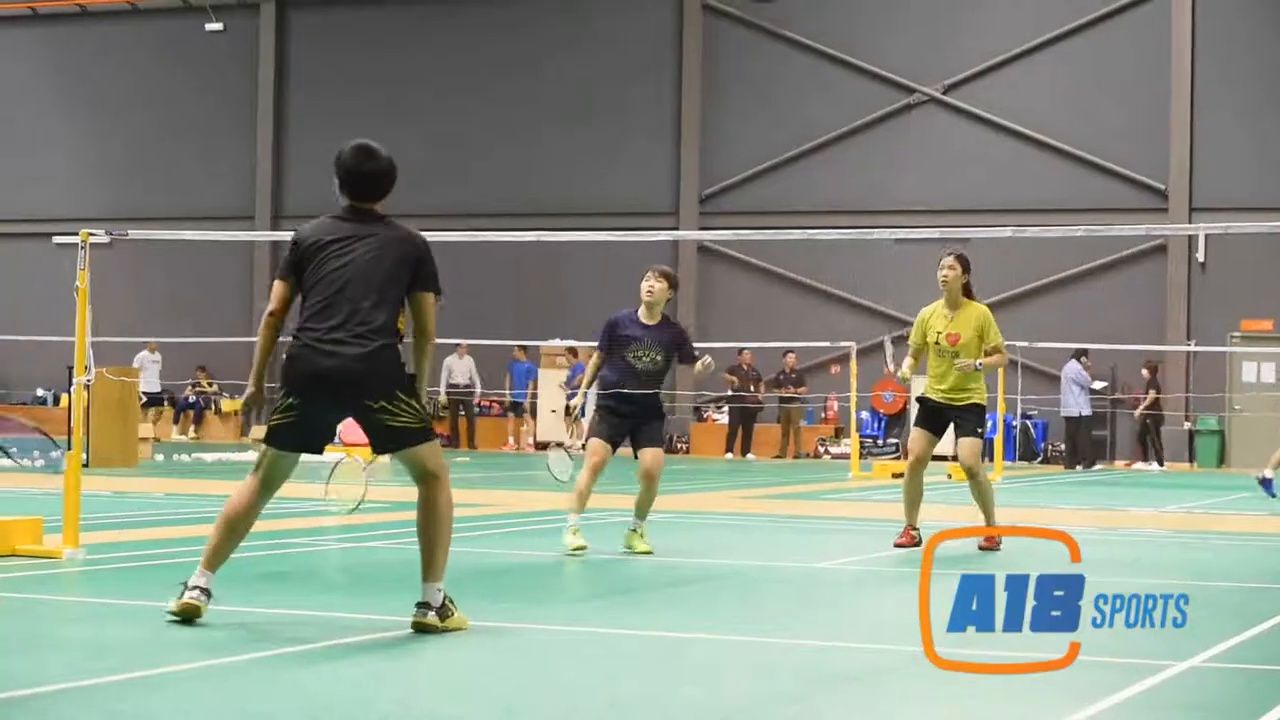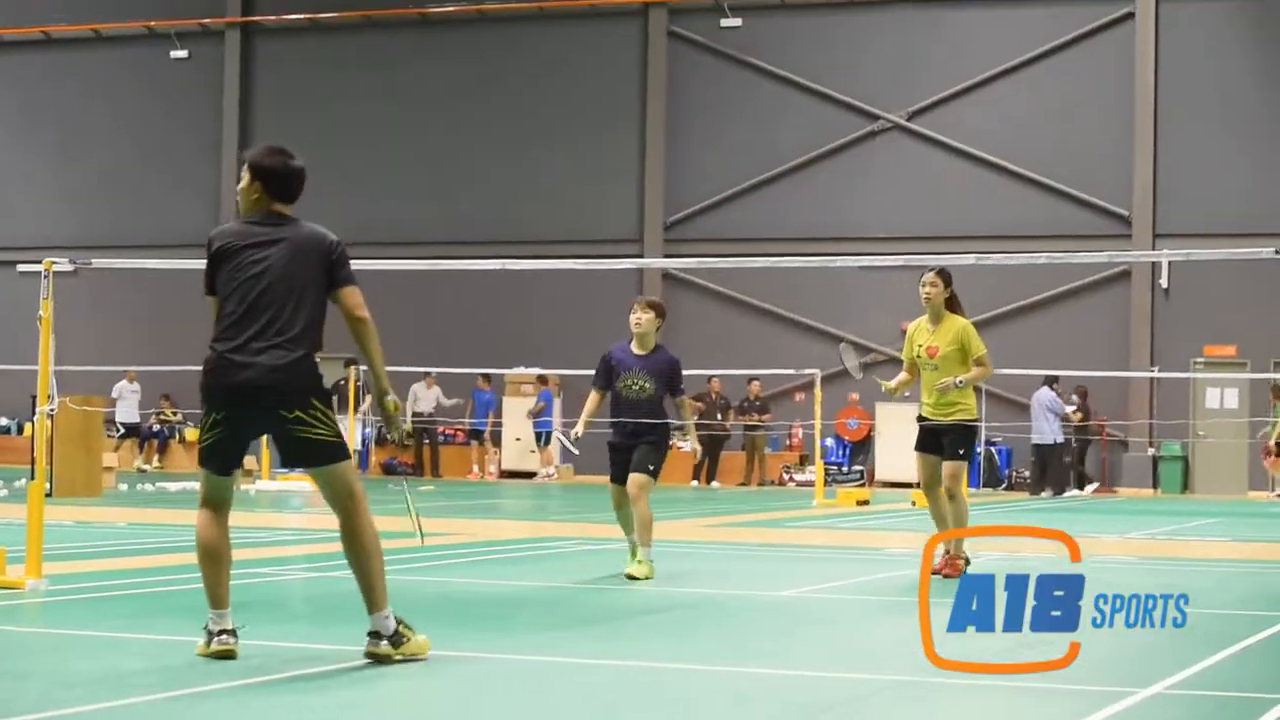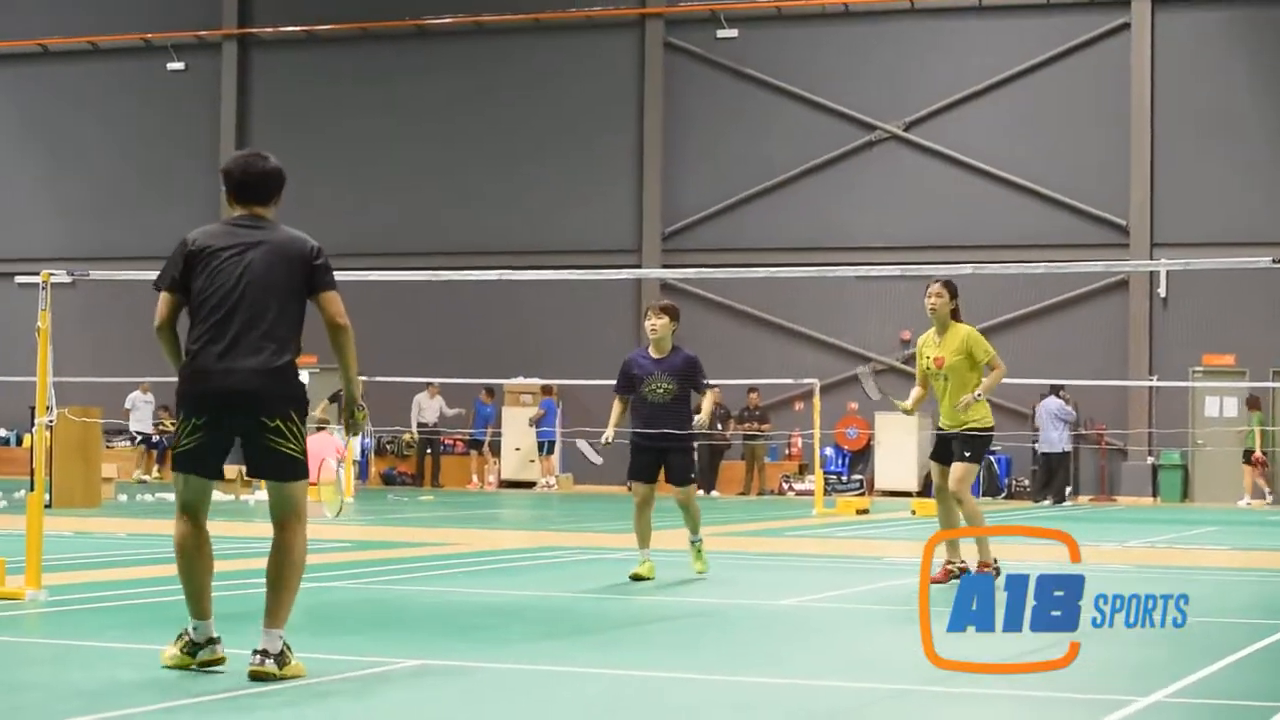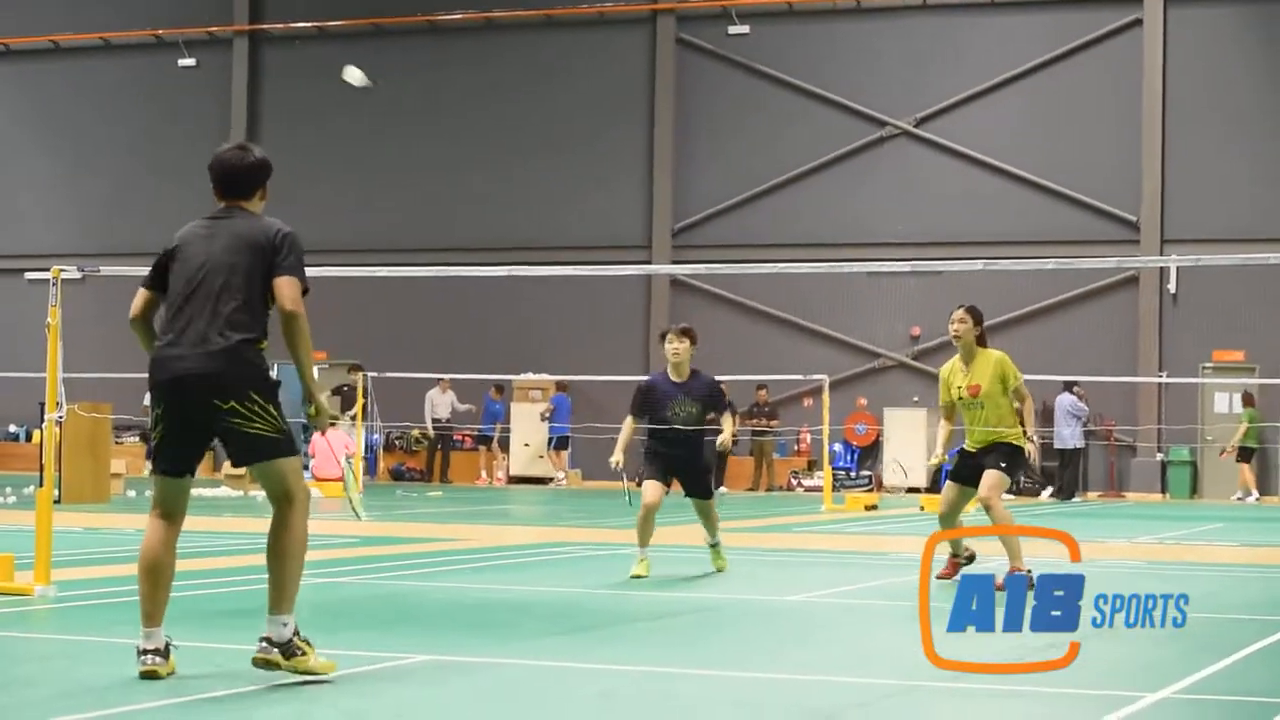
dt=0.4s
person 1, frame 1
left shoulder: (308, 236)
right shoulder: (412, 244)
left elbow: (274, 311)
right elbow: (425, 328)
left wrist: (256, 381)
right wrist: (417, 390)
left hip: (307, 370)
right hip: (376, 372)
left knee: (262, 479)
right knee: (433, 475)
left ankle: (197, 586)
right ankle: (432, 602)
person 1, frame 2
left shoulder: (222, 240)
right shoulder: (322, 244)
left elbow: (220, 317)
right elbow: (359, 317)
right wrist: (384, 390)
left hip: (225, 383)
right hip: (293, 383)
left knee: (213, 503)
right knee: (350, 500)
left ankle: (220, 629)
right ankle: (384, 630)
person 1, frame 3
left shoulder: (195, 243)
right shoulder: (303, 248)
left elbow: (163, 323)
right elbow: (338, 323)
right wrist: (352, 394)
left hip: (204, 387)
right hip: (273, 388)
left knee: (190, 510)
right knee: (290, 518)
left ankle: (203, 635)
right ankle: (270, 649)
person 1, frame 4
left shoulder: (183, 237)
right shoulder: (275, 235)
left elbow: (138, 315)
right elbow: (289, 308)
right wrist: (311, 389)
left hip: (170, 377)
right hip: (234, 373)
left knee: (165, 511)
right knee: (291, 496)
left ankle: (152, 647)
right ankle: (279, 635)
person 2, frame 1
left shoulder: (980, 314)
right shoulder: (926, 314)
left elbow: (1002, 356)
right elbow: (913, 355)
left wrist: (977, 365)
right wrist: (905, 370)
left hip: (969, 401)
right hip: (934, 398)
left knee: (971, 465)
right knee: (914, 462)
left ankle: (991, 528)
right ankle: (911, 528)
person 2, frame 2
left shoulder: (961, 327)
right shoulder: (914, 329)
left elbow: (985, 367)
right elbow: (909, 371)
left wrist: (958, 381)
right wrist: (894, 384)
left hip: (959, 417)
right hip: (929, 416)
left knee: (951, 487)
right knee: (928, 487)
left ankle: (957, 556)
right ankle: (949, 549)
person 2, frame 3
left shoulder: (967, 335)
right shoulder: (923, 342)
left elbow: (999, 369)
right elbow: (922, 384)
left wrist: (977, 394)
right wrist: (910, 402)
left hip: (974, 425)
right hip: (947, 425)
left knee: (958, 490)
right knee: (940, 493)
left ankle: (987, 562)
right ankle: (954, 562)
person 2, frame 4
left shoulder: (998, 360)
right shoulder: (947, 371)
left elbow: (1026, 399)
right elbow: (947, 418)
left wrist: (1030, 437)
right wrist: (940, 449)
left hip: (1006, 444)
right hip: (972, 449)
left knee: (988, 497)
right knee: (945, 513)
left ankle: (1019, 569)
right ankle: (960, 553)
person 3, frame 1
left shoulder: (674, 332)
right shoulder: (618, 321)
left elbow: (693, 365)
right elbow: (600, 356)
left wrist: (704, 365)
right wrist: (581, 392)
left hip: (649, 412)
right hip: (611, 407)
left knee: (651, 471)
right knee: (593, 462)
left ankle: (635, 530)
right ankle: (572, 527)
person 3, frame 2
left shoulder: (668, 361)
right shoulder: (613, 356)
left elbow: (680, 400)
right elbow: (598, 393)
left wrist: (692, 436)
right wrist: (581, 423)
left hip: (652, 437)
right hip: (620, 438)
left knee: (636, 492)
right knee: (619, 500)
left ankle: (644, 560)
right ankle: (634, 541)
person 3, frame 3
left shoulder: (688, 360)
right shoulder: (632, 362)
left elbow: (706, 393)
right elbow: (622, 399)
left wrist: (704, 414)
right wrist: (611, 427)
left hip: (678, 442)
right hip: (642, 442)
left knee: (685, 499)
right knee: (642, 501)
left ankle: (696, 544)
right ankle: (645, 560)
person 3, frame 4
left shoulder: (706, 384)
right shoulder: (651, 385)
left elbow: (724, 413)
right elbow: (632, 419)
left wrist: (727, 432)
right wrist: (619, 450)
left hip: (693, 458)
right hip: (658, 455)
left knee: (706, 512)
right knee: (650, 502)
left ankle: (714, 542)
right ankle: (642, 556)
